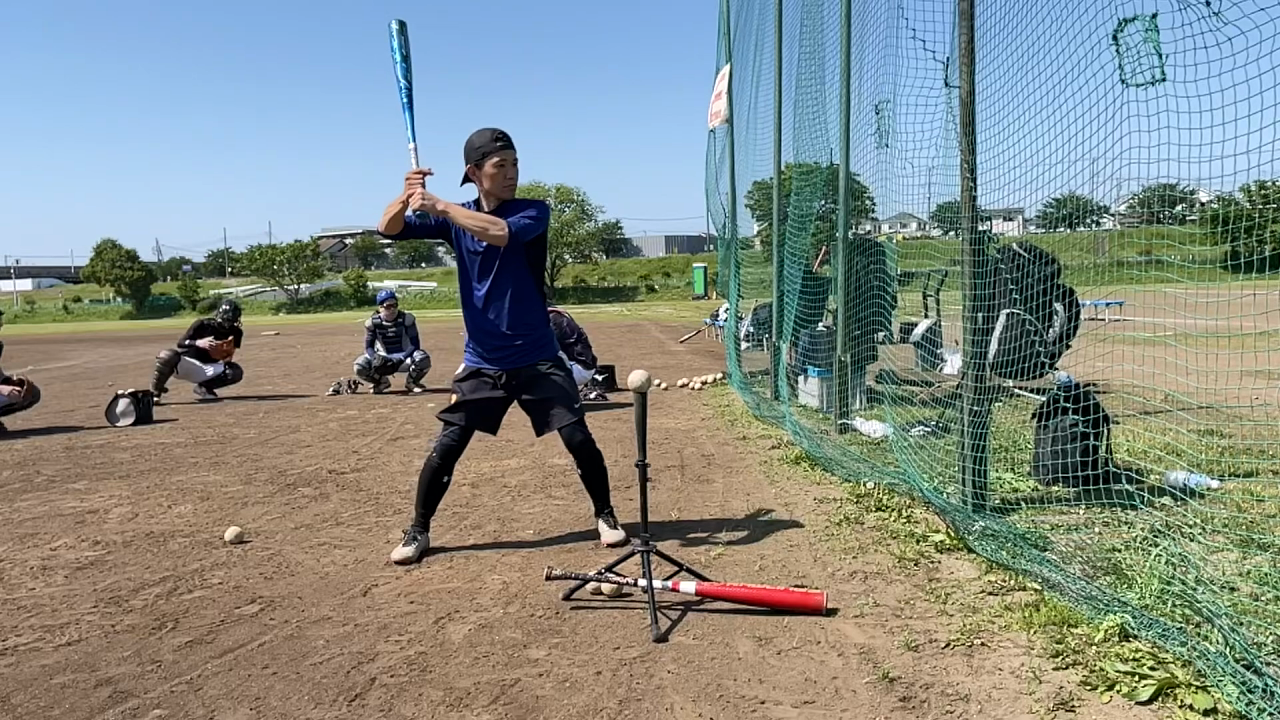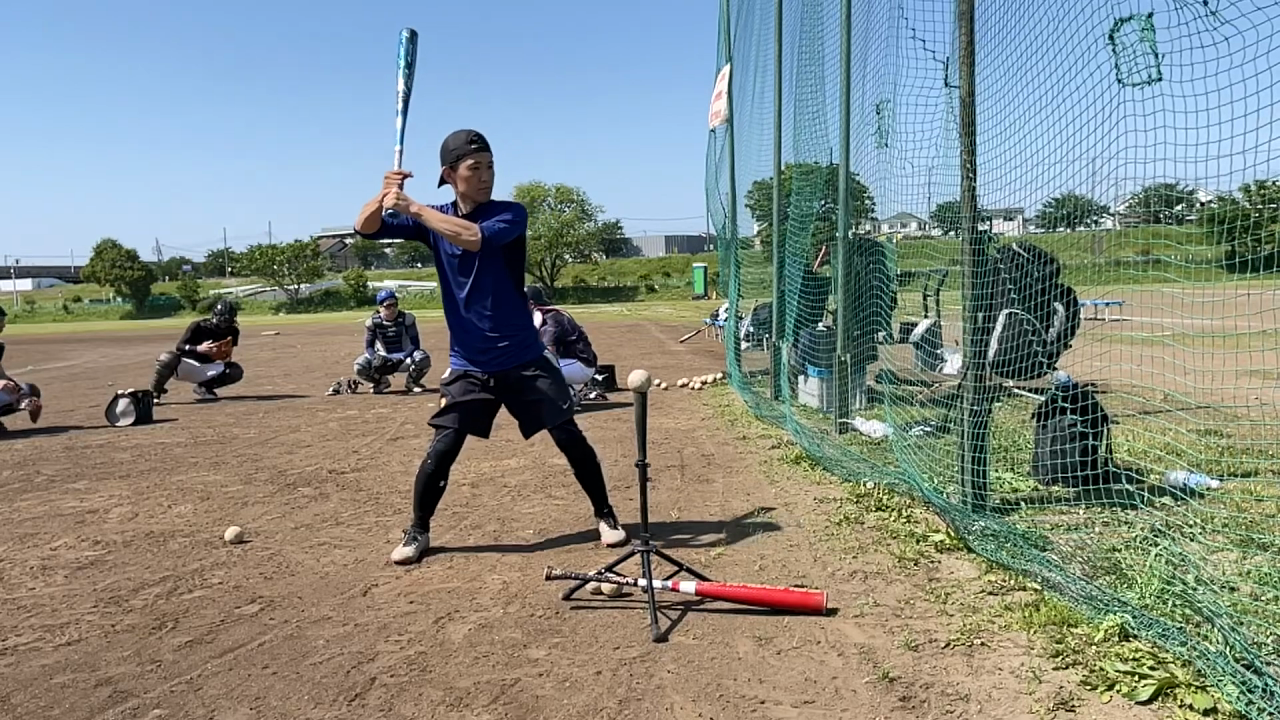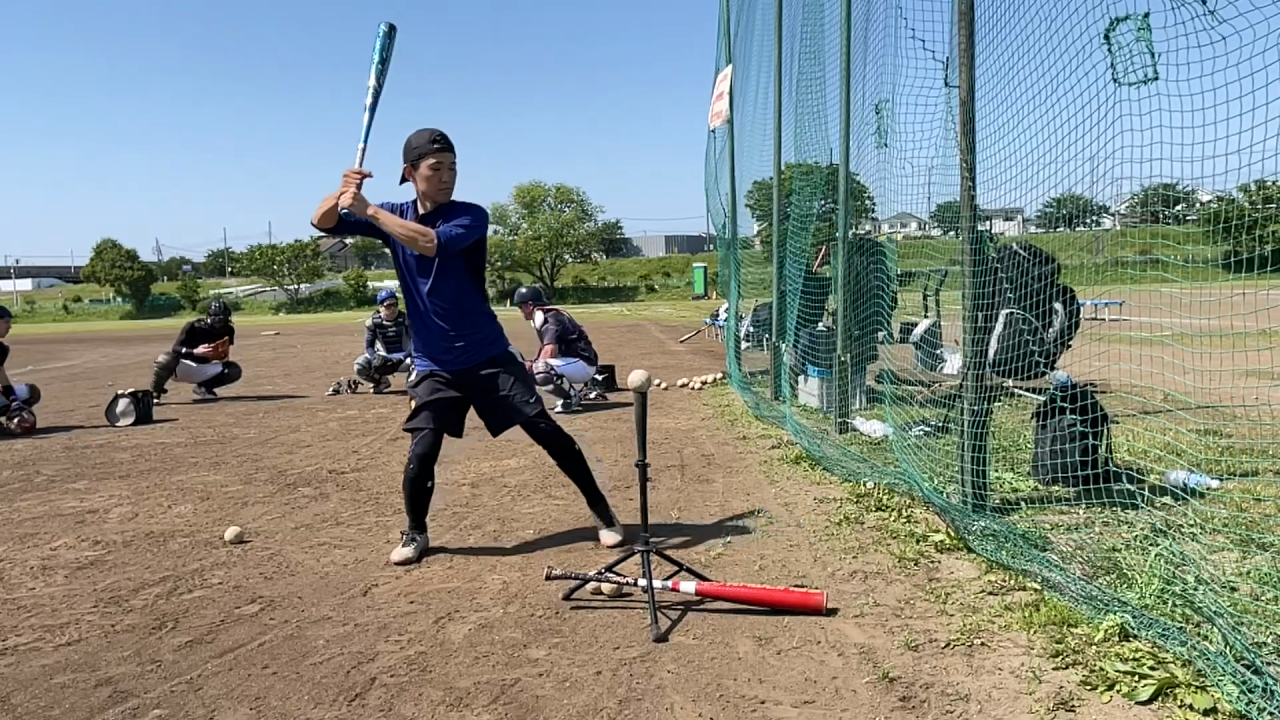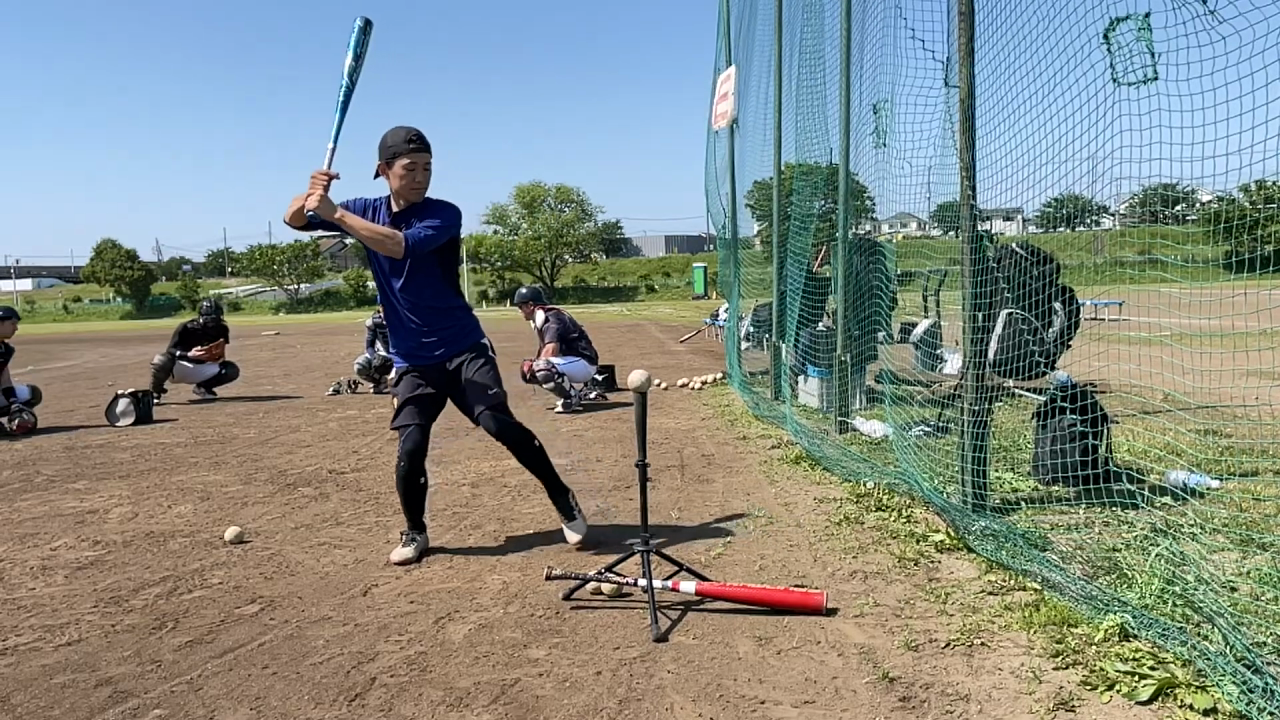
dt=0.7s
person 1, frame 1
left shoulder: (533, 212)
right shoulder: (455, 218)
left elbow: (501, 232)
right elbow: (389, 230)
left wrist: (439, 206)
right wrist: (407, 195)
left hip: (537, 359)
right hip: (482, 363)
left knee: (578, 439)
right knee: (446, 447)
left ankle: (605, 514)
right ankle: (418, 530)
person 1, frame 2
left shoulder: (510, 214)
right shoulder: (433, 218)
left elbow: (474, 237)
right elbow: (366, 228)
left wrist: (414, 208)
right wrist: (384, 194)
left hip: (524, 360)
right hip: (468, 365)
left knee: (570, 438)
right knee: (441, 451)
left ankle: (604, 514)
right ankle: (417, 531)
person 1, frame 3
left shoulder: (471, 216)
right shoulder: (395, 216)
left elbow: (432, 243)
right elbow: (323, 222)
left wrist: (369, 209)
right wrist: (343, 191)
left hip: (489, 356)
right hip: (433, 365)
left knee: (545, 430)
right knee: (422, 452)
left ankle: (600, 509)
right ankle: (415, 532)
person 1, frame 4
left shoulder: (444, 215)
right shoulder: (367, 210)
left elbow: (400, 245)
right elbow: (295, 220)
left wrist: (336, 214)
right wrist: (312, 192)
left hip: (463, 346)
right hip: (411, 359)
left knee: (498, 423)
right knee: (411, 448)
left ankle: (562, 499)
right ankle: (415, 531)
